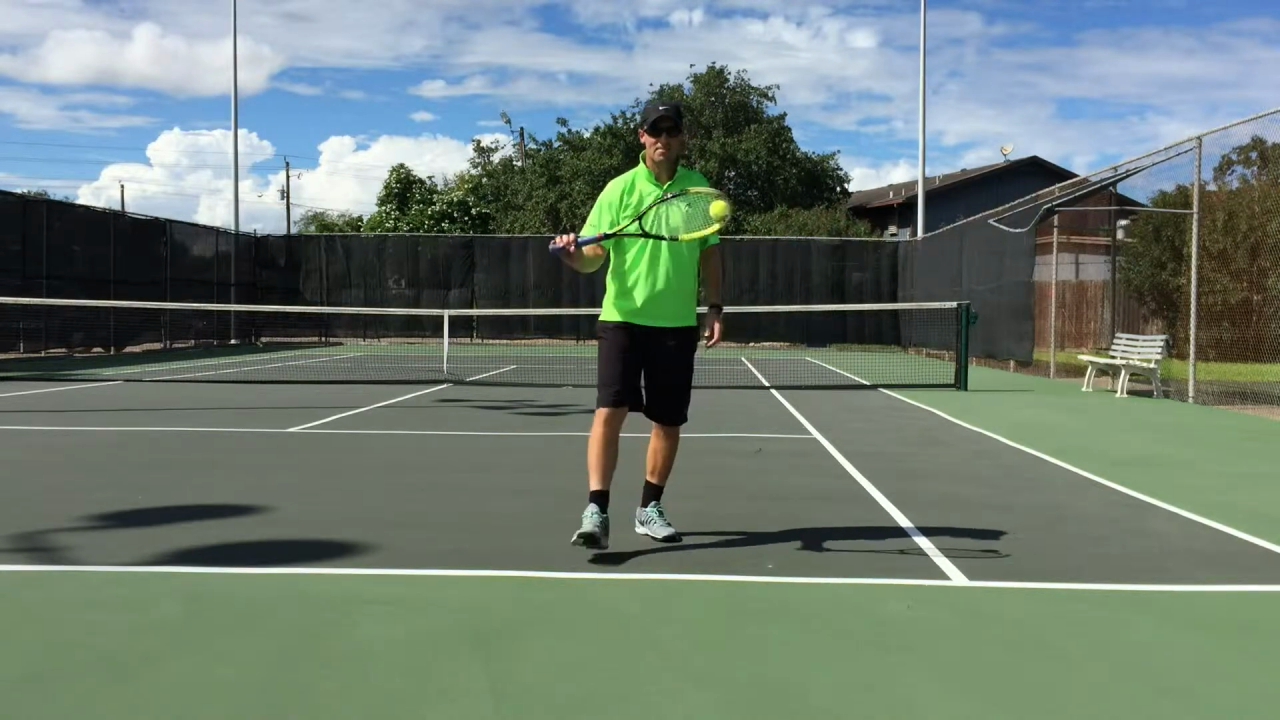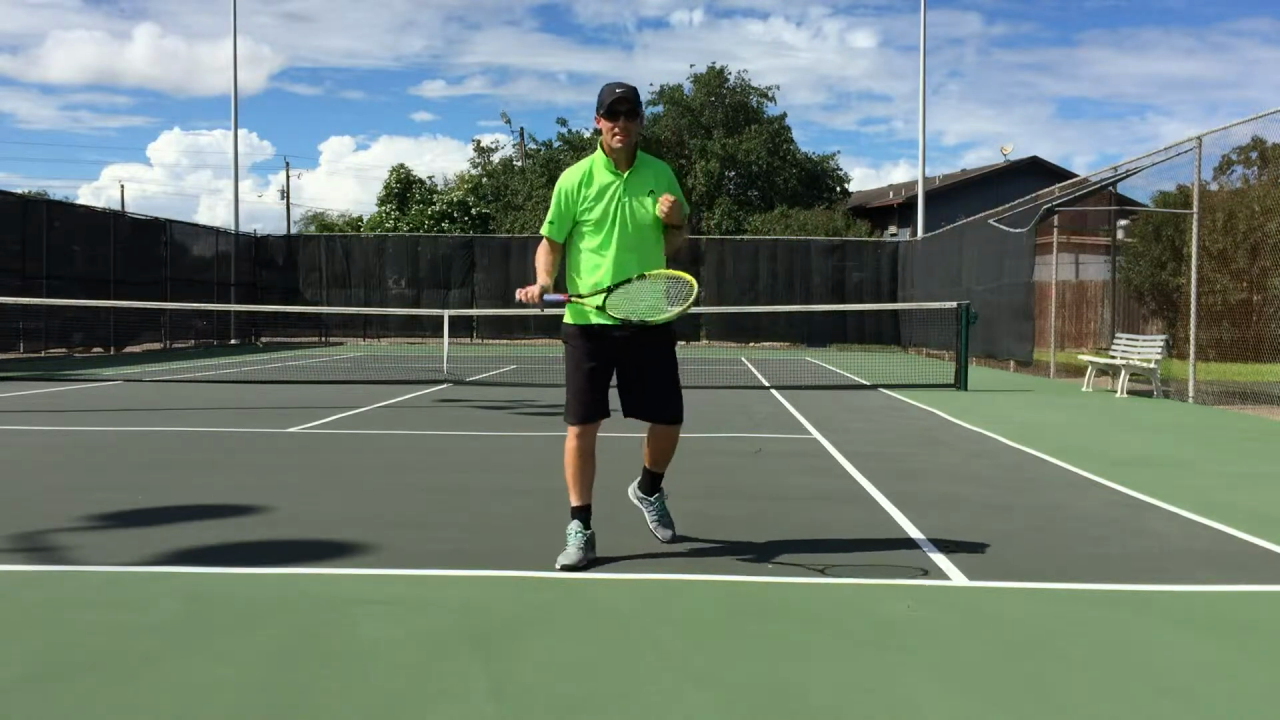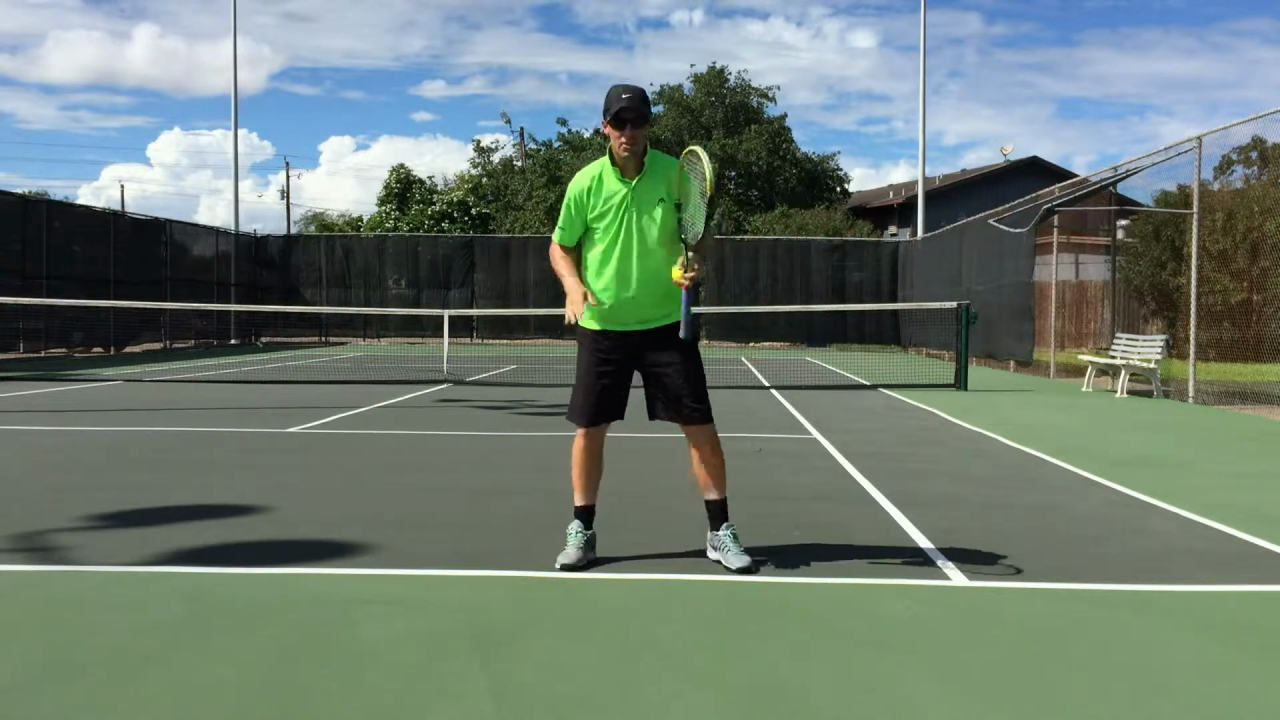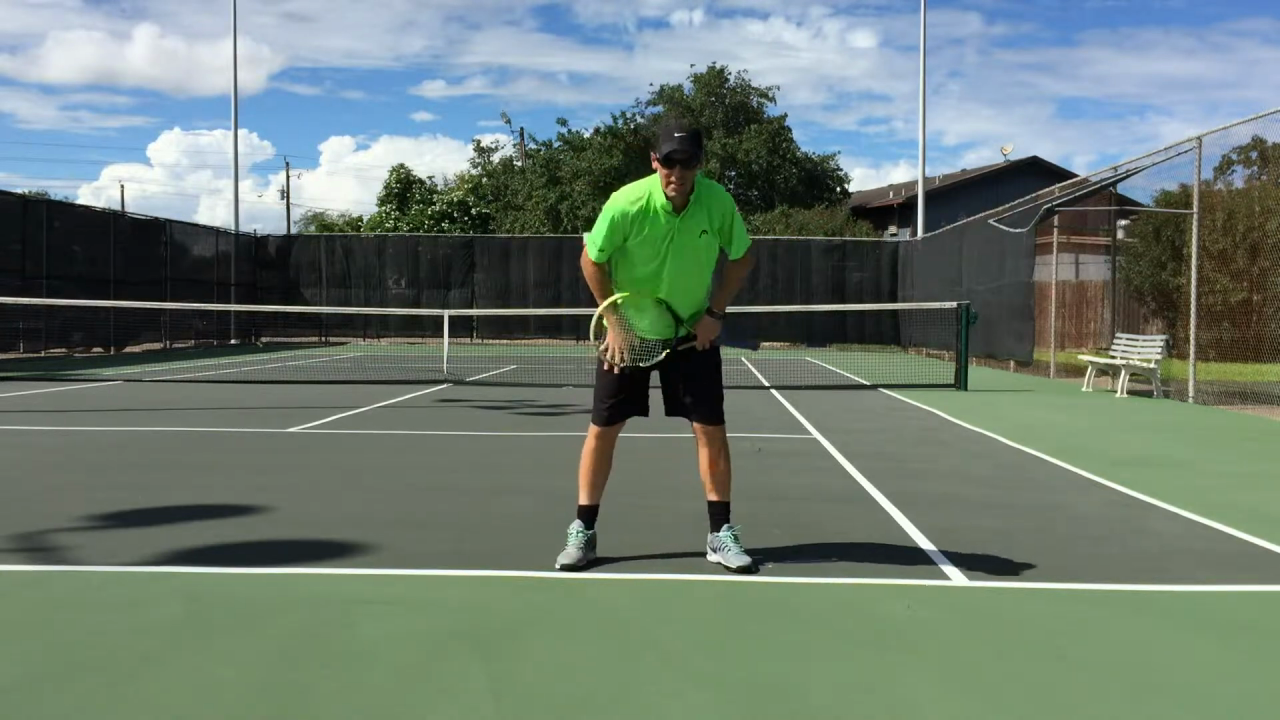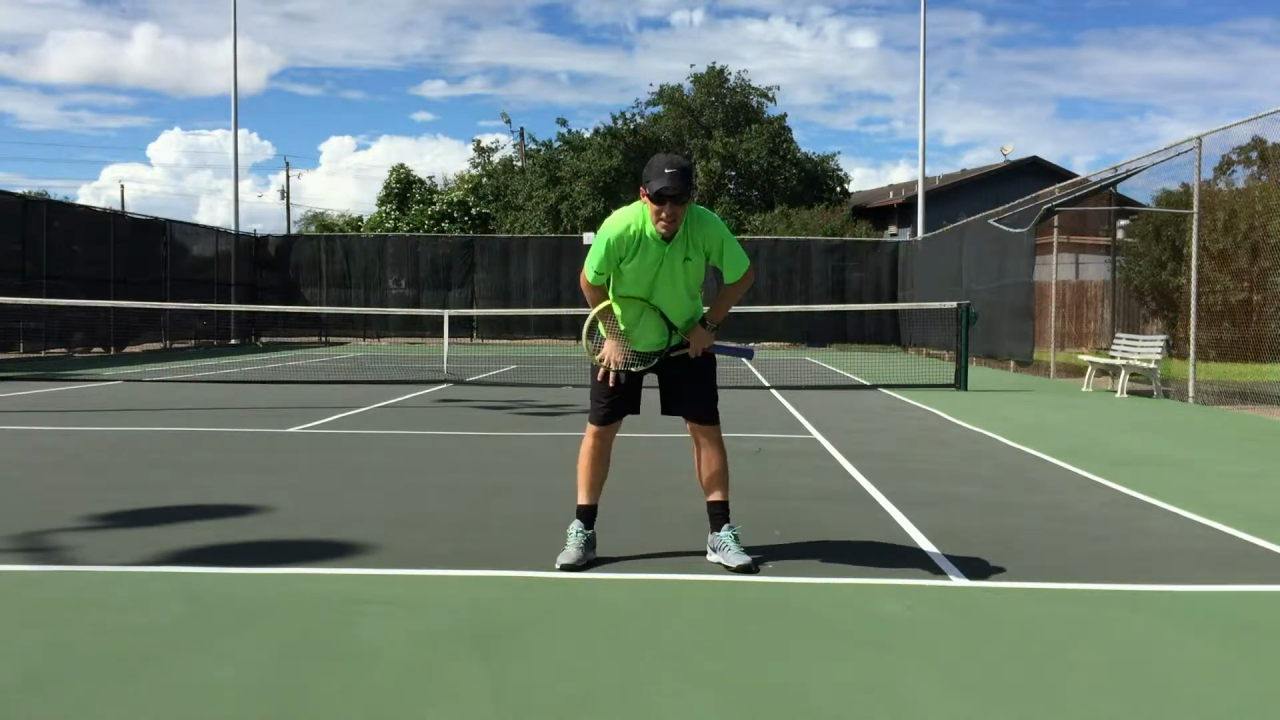
dt=0.5s
person 1, frame 1
left shoulder: (700, 189)
right shoulder: (619, 189)
left elbow: (710, 255)
right elbow: (595, 252)
left wrist: (714, 307)
right wrist: (575, 253)
left hip: (678, 325)
right hip: (623, 319)
left knee: (668, 422)
right knee: (609, 412)
left ankle: (649, 509)
right ankle: (596, 512)
person 1, frame 2
left shoulder: (661, 174)
right shoulder: (574, 179)
left elbow: (677, 239)
right elbow: (550, 242)
left wrist: (678, 223)
right wrist: (541, 281)
left hip: (649, 320)
right hip: (588, 322)
left knee: (668, 420)
right knee: (582, 425)
left ankle: (648, 490)
right ankle: (580, 531)
person 1, frame 3
left shoulder: (675, 173)
right shoulder: (585, 183)
right elbow: (560, 247)
left wrist: (693, 261)
right wrist: (573, 288)
left hip: (667, 325)
right hip: (604, 327)
left knee: (699, 426)
right knee: (589, 428)
left ankle: (720, 532)
right ankle: (582, 532)
person 1, frame 4
left shoulder: (718, 200)
right shoulder: (625, 203)
left elbow: (741, 257)
right elbow: (592, 262)
left wrist: (715, 313)
left hip: (692, 330)
left knee: (710, 426)
right knee: (603, 427)
left ankle: (720, 534)
right ankle: (583, 532)
person 1, frame 5
left shoulder: (708, 227)
right shoulder: (618, 228)
left elbow: (742, 276)
right elbow: (591, 281)
left wrist: (709, 324)
left hip: (687, 336)
left knee: (706, 428)
right knee: (600, 428)
left ankle: (721, 534)
right ankle: (582, 533)
